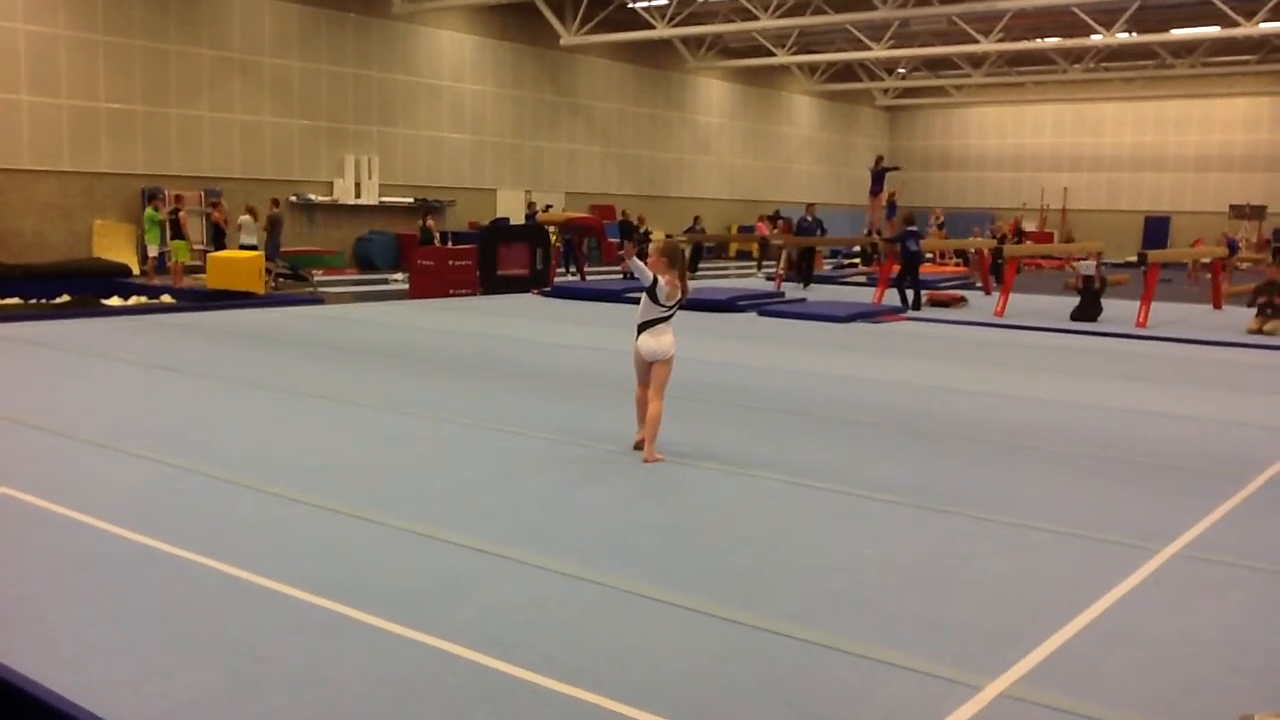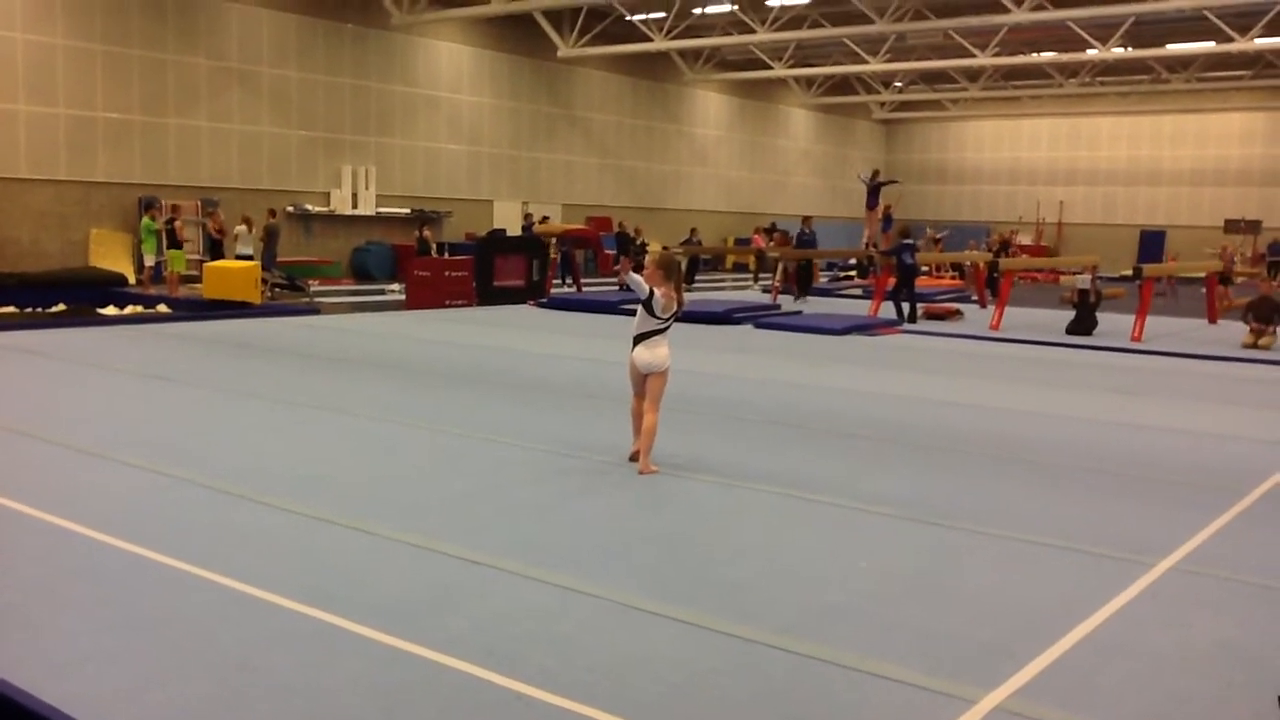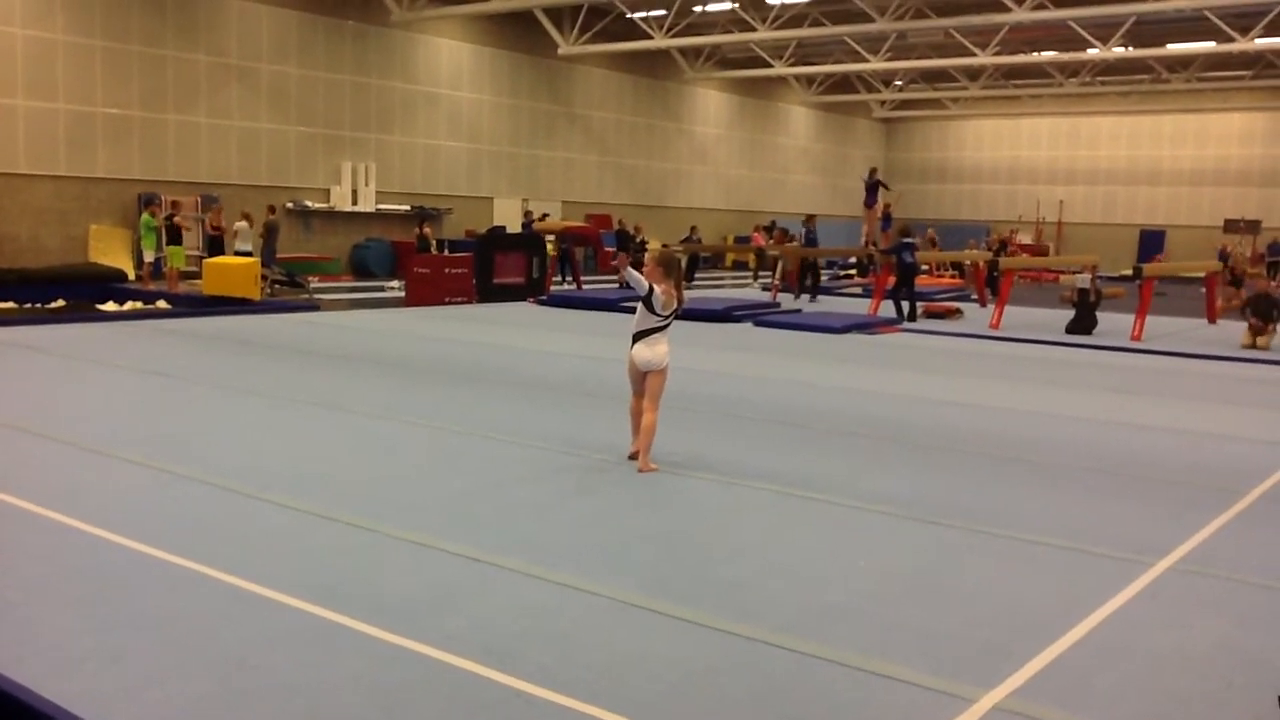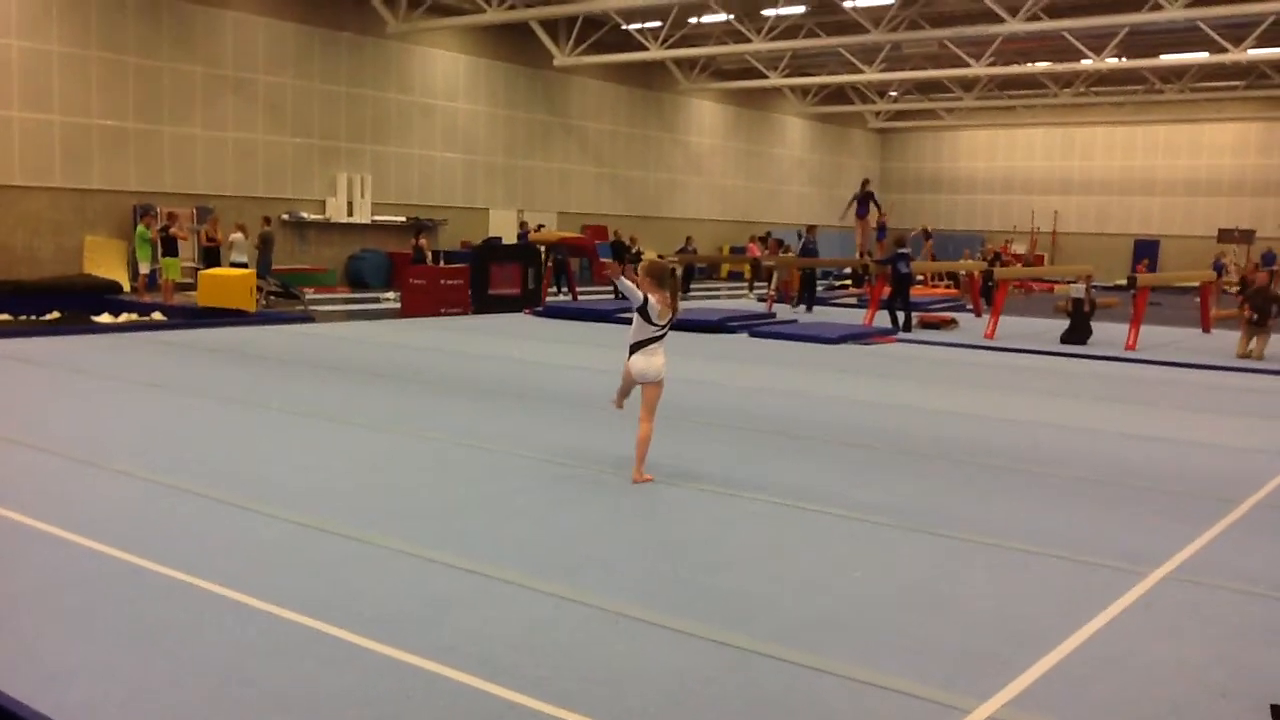
dt=0.4s
person 1, frame 1
left shoulder: (657, 283)
right shoulder: (679, 286)
left elbow: (644, 273)
left wrist: (631, 259)
right wrist: (632, 261)
left hip: (646, 341)
right hip: (665, 344)
left knee: (642, 387)
right knee: (656, 397)
left ankle: (641, 433)
right ankle: (649, 449)
person 1, frame 2
left shoulder: (653, 296)
right shoulder: (674, 298)
left elbow: (640, 286)
left wrist: (627, 274)
right wrist: (630, 275)
left hip: (641, 354)
right hip: (660, 356)
left knee: (638, 398)
right knee: (652, 409)
left ankle: (637, 443)
right ankle: (645, 461)
person 1, frame 3
left shoulder: (652, 293)
right shoulder: (675, 295)
left elbow: (639, 283)
left wrist: (625, 270)
right wrist: (628, 272)
left hip: (640, 351)
right hip: (659, 355)
left knee: (637, 397)
right knee: (651, 408)
left ankle: (635, 443)
right ankle: (644, 460)
person 1, frame 4
left shoulder: (647, 302)
right shoulder: (670, 304)
left elbow: (633, 293)
left wrist: (619, 278)
right wrist: (629, 278)
left hip: (636, 362)
right hip: (656, 365)
left knee: (623, 391)
right knee: (646, 419)
left ankle: (618, 401)
right ankle: (638, 471)
